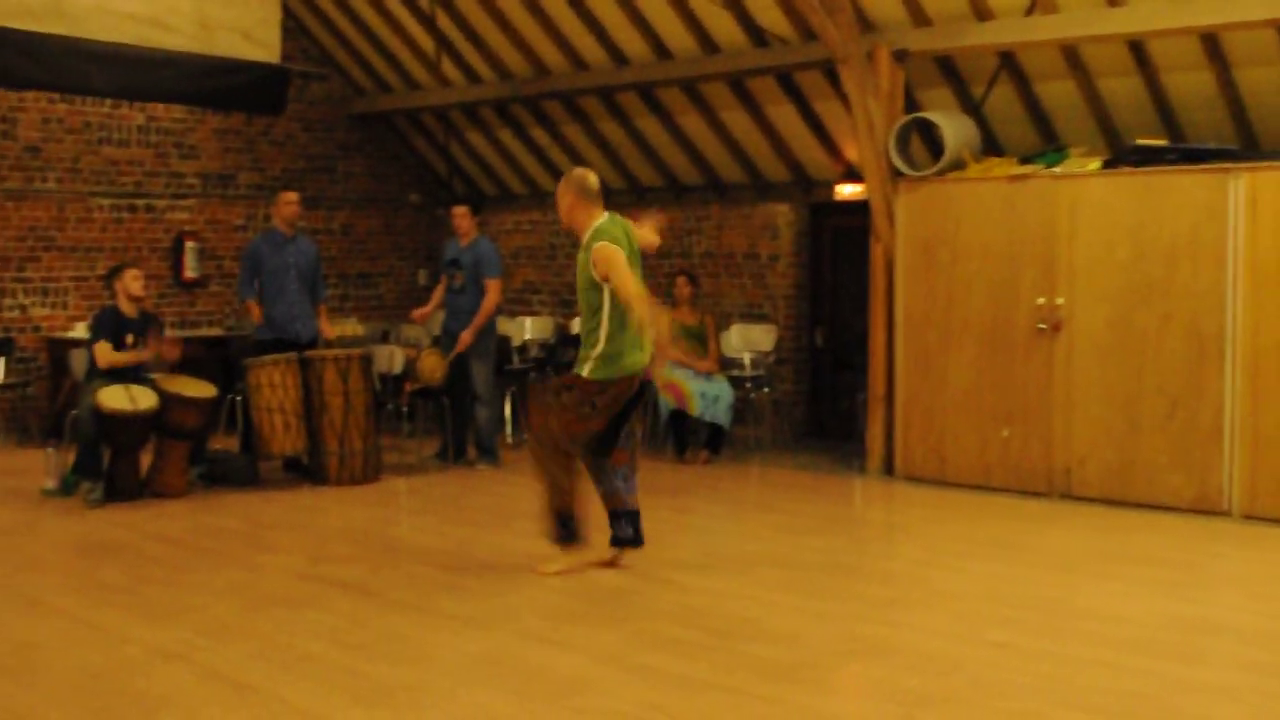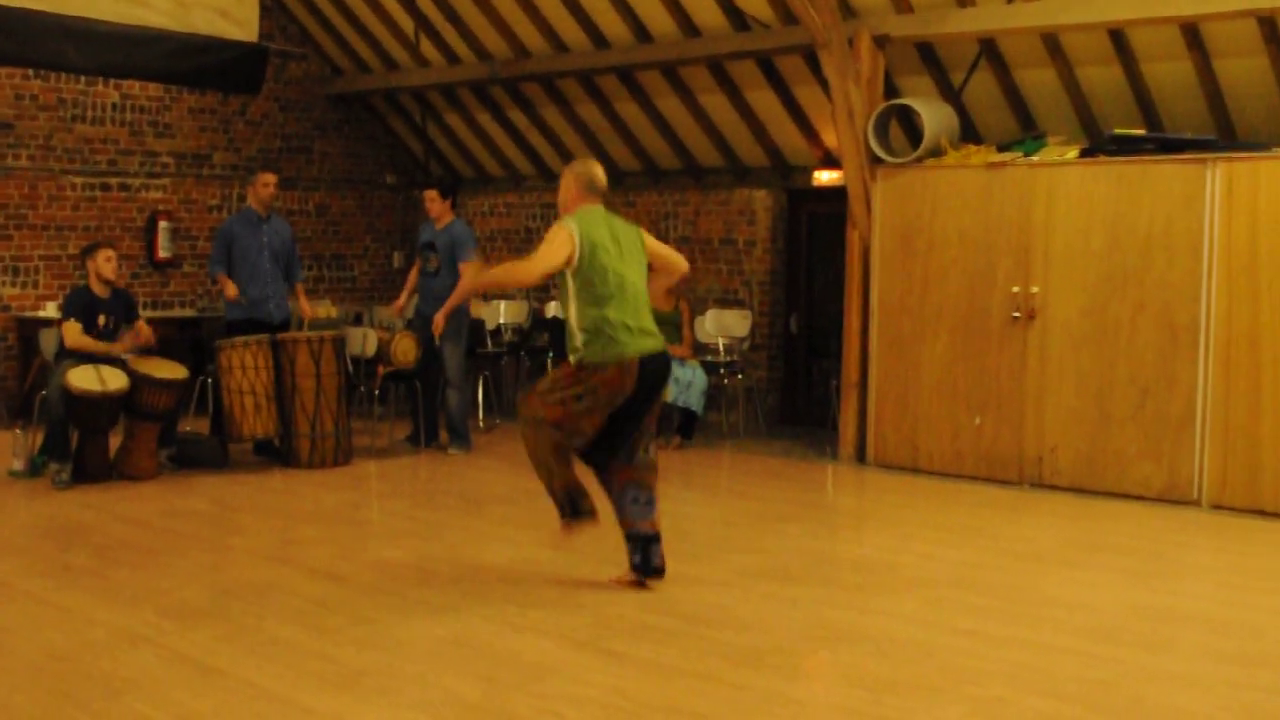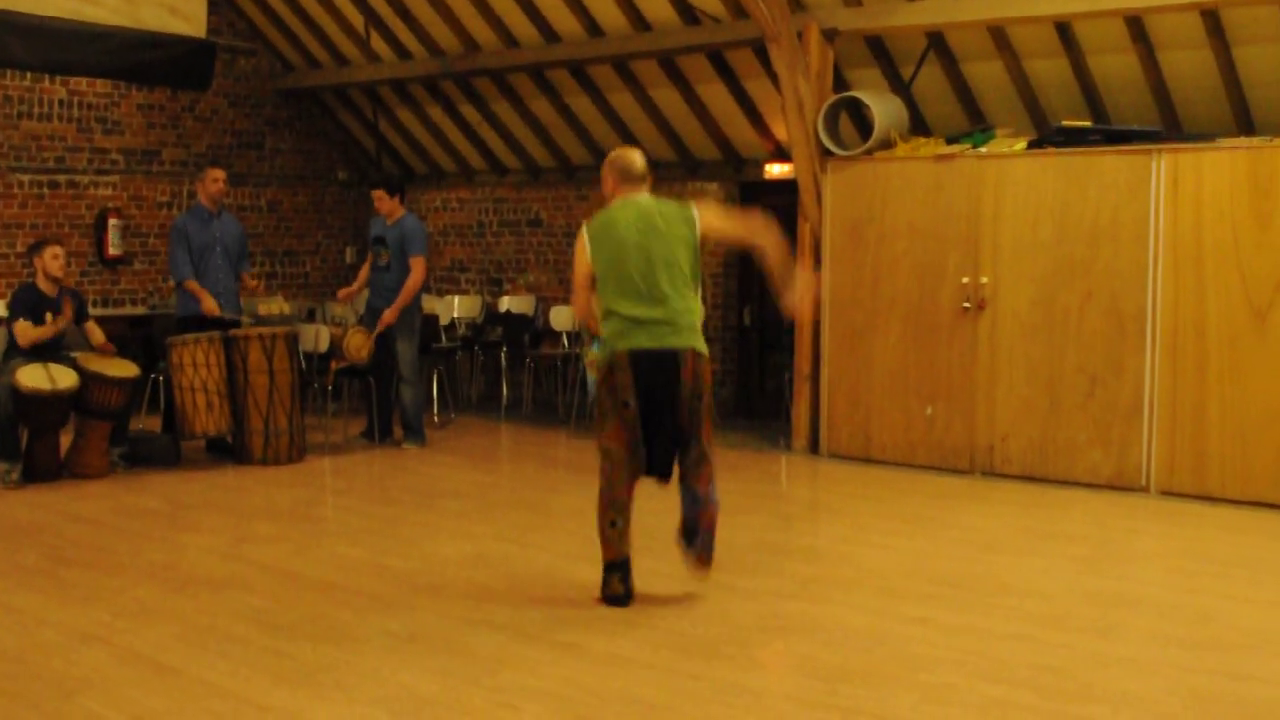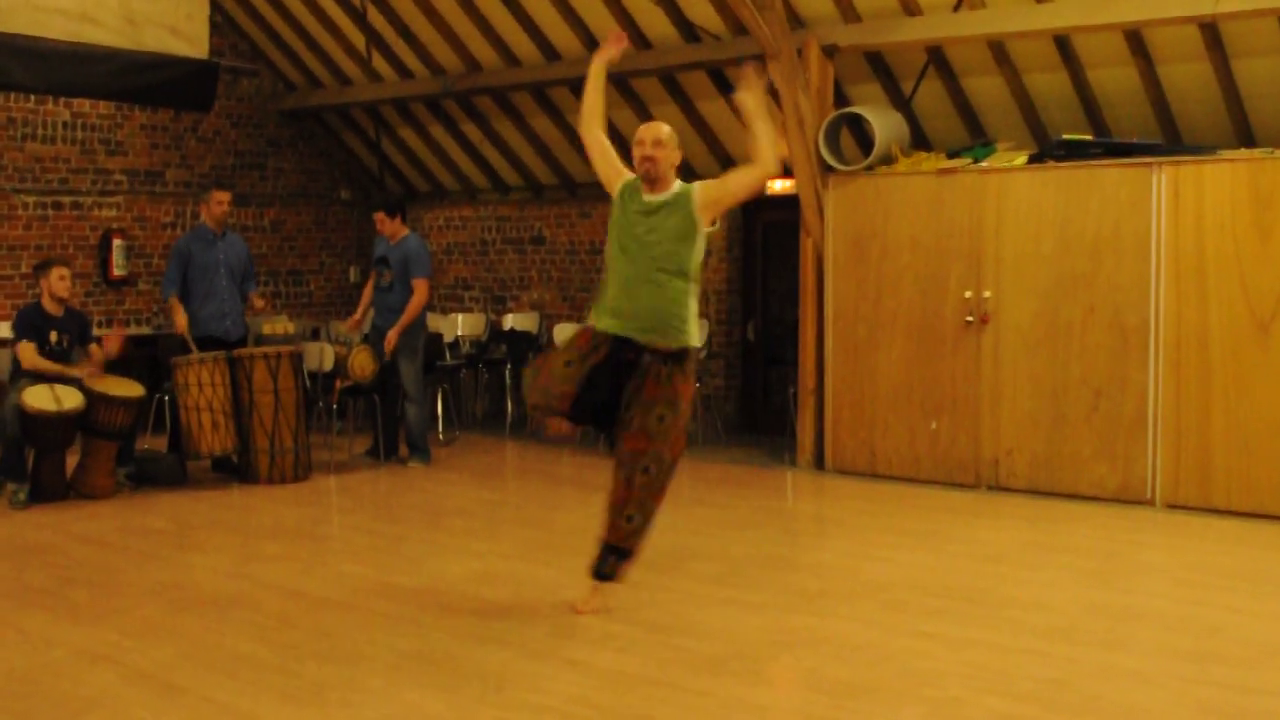
dt=1s
person 1, frame 1
left shoulder: (603, 249)
right shoulder: (618, 225)
left elbow: (638, 300)
right elbow: (649, 240)
left wrist: (661, 341)
right wrist: (647, 229)
left hip: (608, 371)
right hip: (630, 363)
left knee: (550, 441)
right knee: (610, 452)
left ankle: (568, 539)
right ankle: (626, 532)
person 1, frame 2
left shoulder: (570, 229)
right shoulder: (630, 231)
left elbow: (530, 272)
right elbow: (678, 266)
left wrist: (479, 279)
left hip: (609, 361)
right hip: (653, 358)
left knee: (538, 420)
right knee: (628, 462)
left ankle: (575, 507)
right ankle: (647, 561)
person 1, frame 3
left shoulder: (594, 230)
right shoulder: (685, 215)
left elbow: (582, 307)
right elbow: (760, 232)
right wrist: (788, 280)
left hip: (624, 358)
right hip: (682, 354)
left knee: (619, 468)
right knee: (695, 454)
left ankle: (617, 579)
right ankle: (699, 544)
person 1, frame 4
left shoulder: (700, 200)
right shoulder: (622, 190)
left elbow: (767, 164)
right elbow: (591, 132)
left wrist: (751, 102)
right wrist: (599, 67)
left hip: (668, 353)
right hip: (613, 334)
left knee: (645, 467)
right knee: (549, 385)
left ankle: (609, 566)
right ankle: (549, 393)
person 2, frame 1
left shoulder: (309, 247)
right shoulder: (257, 247)
right elbow: (245, 285)
left wrist: (322, 319)
right wrist: (253, 308)
left hip: (305, 334)
right hip: (271, 335)
left ankle: (294, 455)
right ankle: (248, 458)
person 2, frame 2
left shoulder: (284, 228)
right shoulder: (231, 226)
left elbow: (293, 268)
right elbow: (216, 264)
left wrist: (301, 298)
right wrist: (225, 283)
left hip: (278, 315)
right hip: (242, 315)
left ankle: (264, 438)
right ankle: (218, 438)
person 2, frame 3
left shoulder: (234, 225)
right shoulder: (183, 224)
right elbow: (180, 267)
left wrist: (248, 280)
right wrist: (203, 296)
left hip: (228, 312)
right hip: (193, 314)
left ankle: (217, 435)
right ankle: (170, 437)
person 2, frame 4
left shoulder: (239, 244)
right shoulder: (186, 245)
left elbow: (248, 280)
right elbow: (171, 285)
left wrist: (255, 299)
right wrist: (178, 311)
left hip: (235, 332)
right hip: (200, 333)
left ankle: (223, 454)
right ankle: (176, 457)
person 3, frame 1
left shoulder: (485, 249)
right shoulder: (449, 247)
left elbow: (493, 295)
left wrist: (472, 330)
right wrist: (429, 308)
left hip: (478, 333)
right hip: (450, 330)
left knee: (482, 393)
right knee: (452, 391)
left ankle: (487, 453)
right ankle: (453, 449)
person 3, frame 2
left shoulder: (461, 233)
right shoulder: (424, 229)
left elbow: (468, 278)
left wrist: (445, 312)
right wrist: (404, 298)
left hip: (451, 317)
right hip: (423, 314)
left knee: (453, 377)
right knee: (421, 375)
left ankle: (459, 438)
right ankle: (424, 433)
person 3, frame 3
left shoulder: (411, 227)
right shoulder: (376, 224)
left elbow: (418, 273)
left wrist: (395, 309)
right wrist: (354, 288)
left hip: (402, 312)
right hip: (374, 308)
left knee: (406, 373)
right knee: (376, 370)
left ankle: (414, 433)
right ankle: (379, 429)
person 3, frame 4
left shoulder: (414, 247)
right shoulder: (380, 243)
left elbow: (421, 295)
left wrist: (398, 329)
right wrist: (361, 313)
left hip: (407, 331)
right hip: (379, 327)
left knee: (411, 391)
right knee: (381, 389)
left ankle: (419, 451)
right ankle: (385, 447)
person 4, frame 1
left shoulder: (150, 319)
right shoulder: (106, 317)
left elbow: (167, 355)
right elbow: (104, 361)
left wrist: (170, 353)
right wrist: (143, 354)
left hip: (136, 380)
right hip: (104, 381)
right knee: (88, 409)
left ankle: (191, 463)
right ankle: (90, 476)
person 4, frame 2
left shoulder: (122, 297)
right shoulder: (77, 297)
left elbow: (141, 327)
right elbow: (72, 340)
left wrist: (145, 337)
right wrist: (116, 347)
left hip: (108, 361)
right hip: (75, 361)
right knee: (57, 389)
left ankle: (162, 448)
right ankle: (58, 459)
person 4, frame 3
left shoulder: (72, 296)
right shoulder: (23, 295)
left elbow: (90, 328)
right elbow: (24, 339)
left wrist: (103, 345)
right wrist: (60, 324)
left hip: (57, 359)
right hip: (24, 360)
left ankle: (114, 446)
person 4, frame 4
left shoulder: (77, 318)
right shoulder: (28, 315)
left elbow: (93, 354)
right elbow: (28, 361)
left wrist: (107, 352)
right wrist: (73, 371)
left hip: (66, 382)
right hip: (30, 381)
left ankle: (120, 465)
